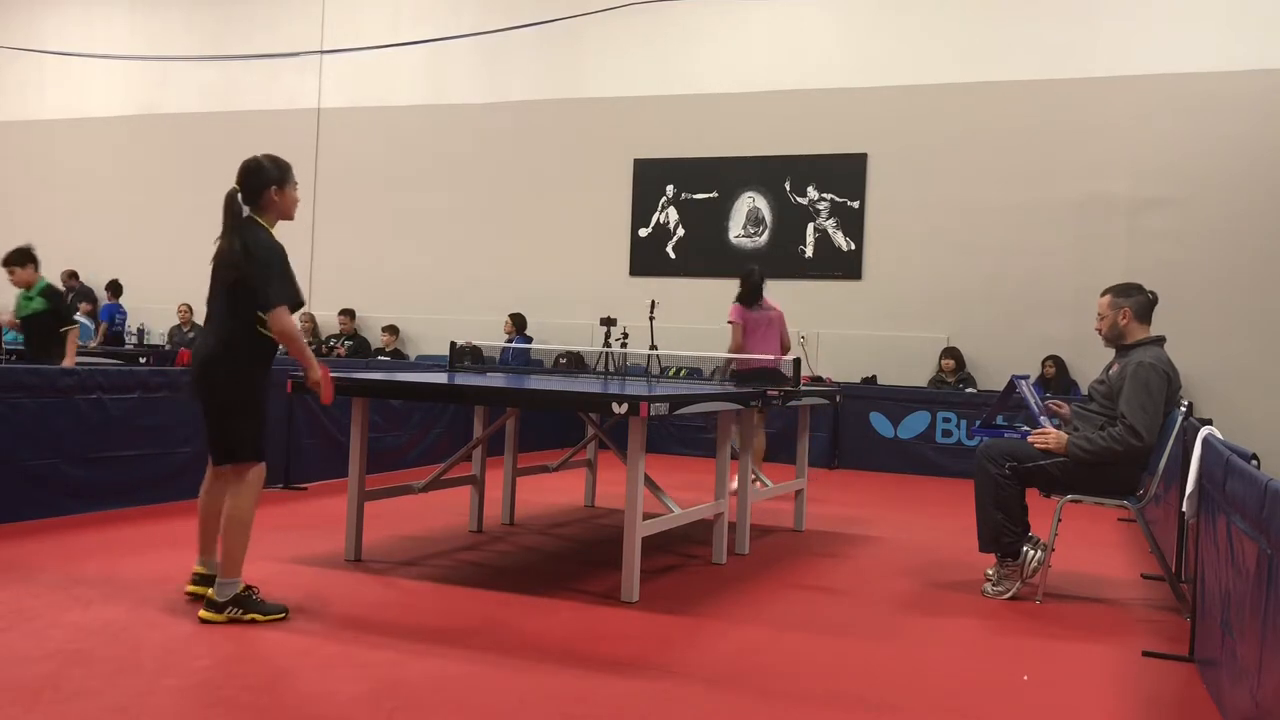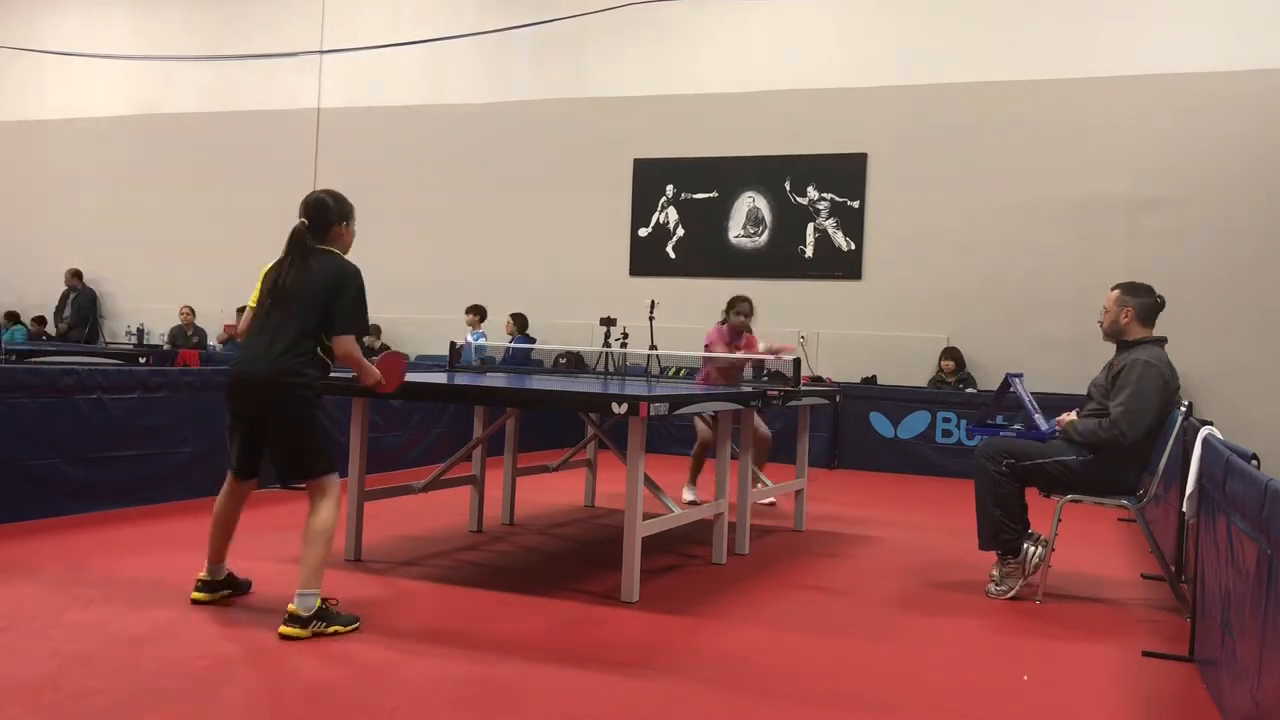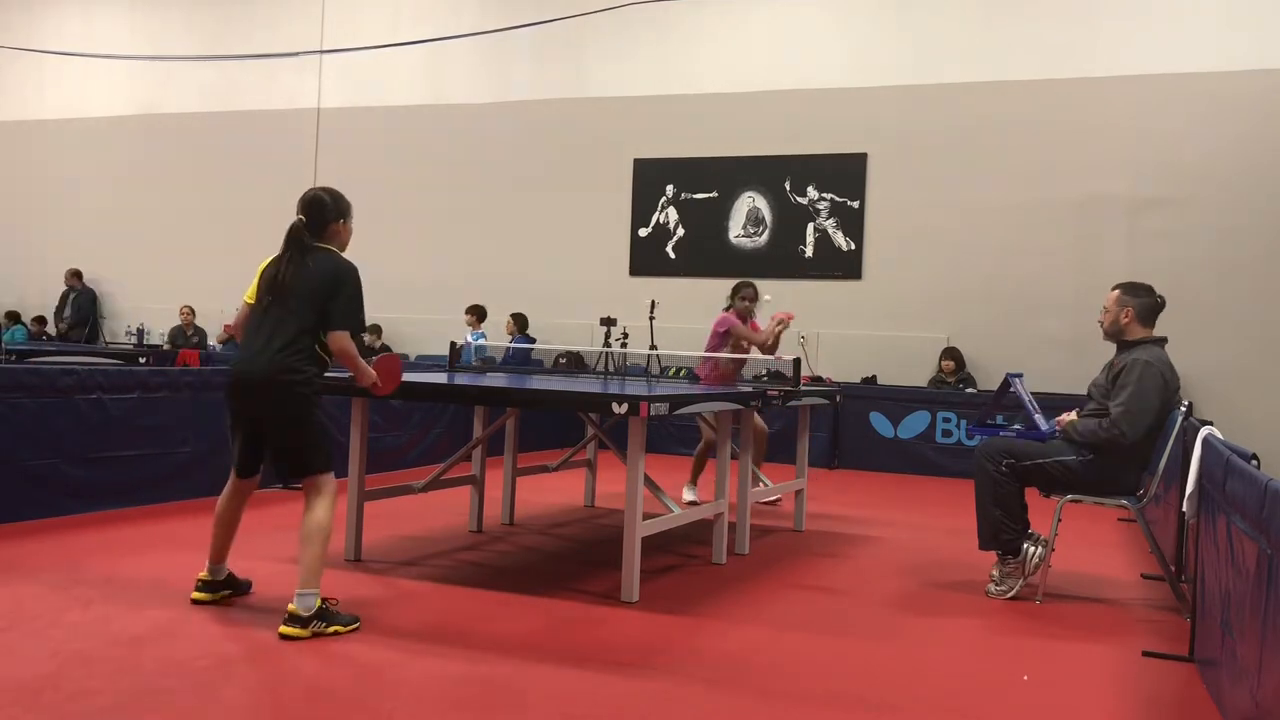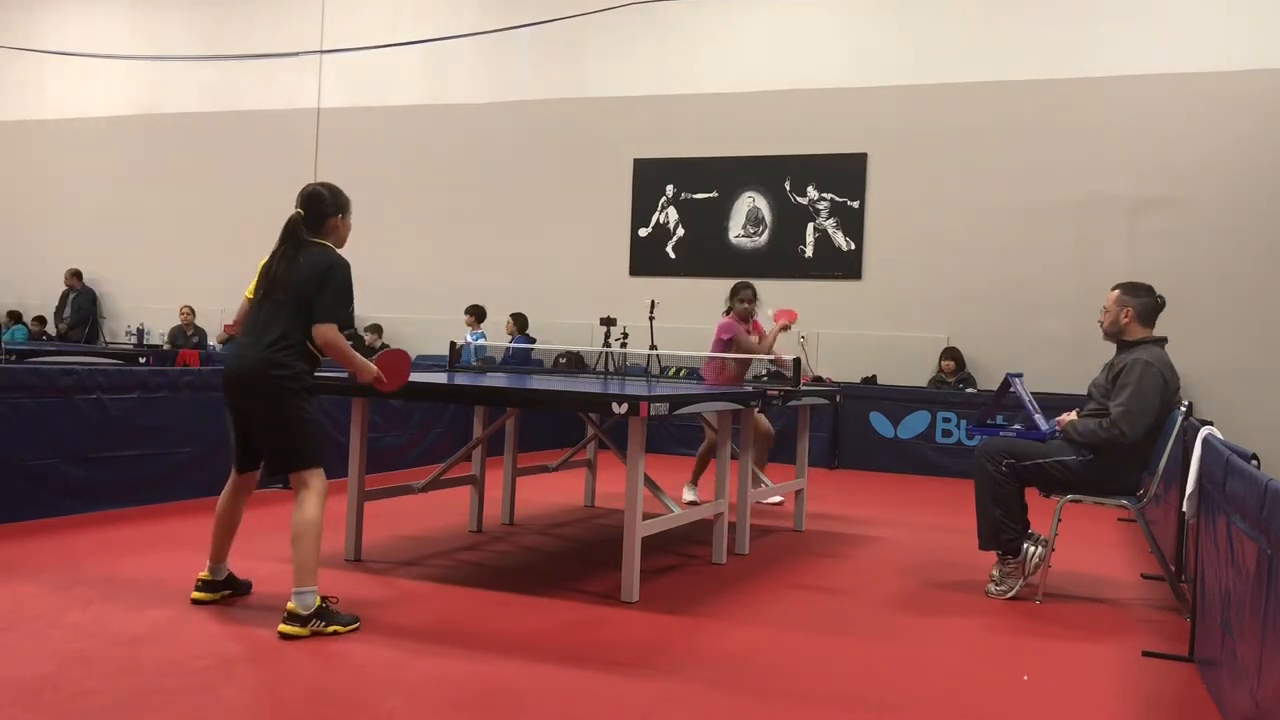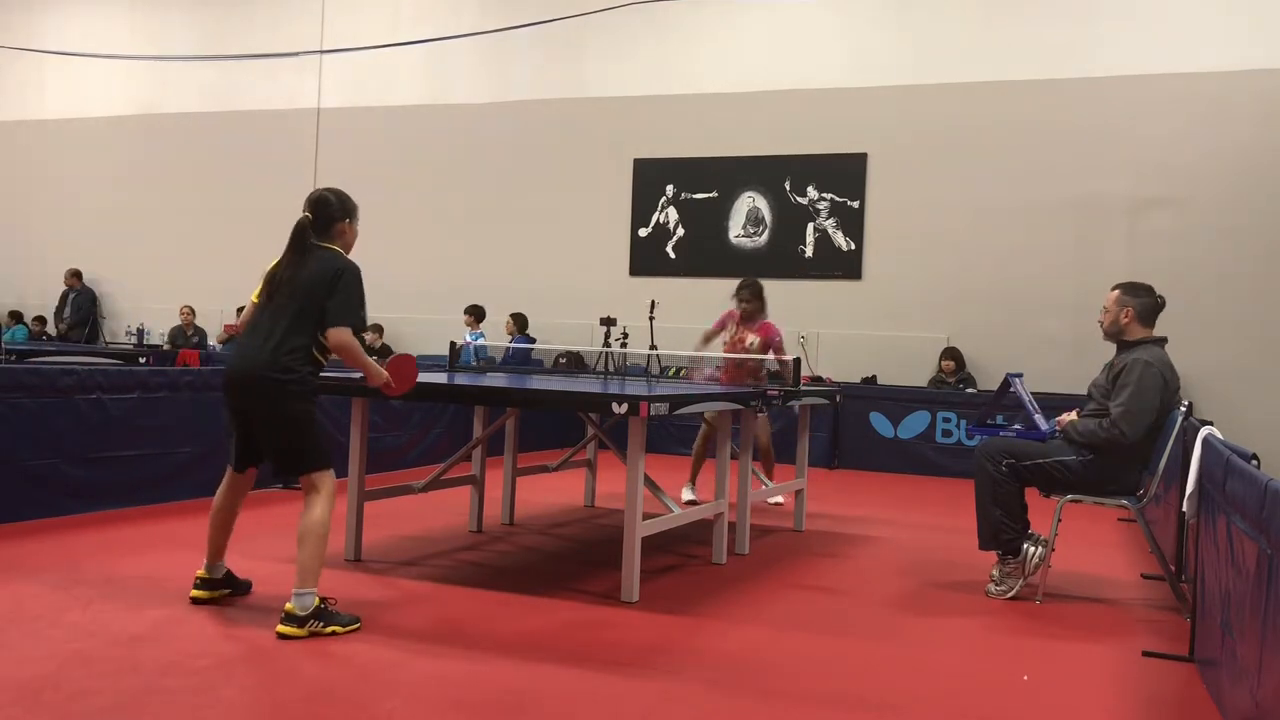
dt=0.2s
person 1, frame 1
left shoulder: (237, 238)
right shoulder: (266, 247)
right elbow: (281, 321)
left wrist: (293, 349)
right wrist: (312, 365)
left hip: (214, 365)
right hip: (236, 372)
left knee: (222, 468)
right knee: (247, 476)
left ankle: (205, 570)
right ankle: (228, 595)
person 1, frame 2
left shoulder: (279, 266)
right shoulder: (344, 273)
left elbow: (245, 328)
right elbow: (344, 347)
right wrist: (368, 373)
left hip: (244, 380)
right hip: (289, 388)
left knee: (238, 480)
right knee: (326, 490)
left ankle: (212, 577)
right ankle: (305, 609)
person 1, frame 3
left shoulder: (277, 263)
right shoulder: (341, 271)
left elbow: (239, 325)
right elbow: (337, 342)
right wrist: (363, 373)
left hip: (244, 378)
right hip: (288, 386)
left knee: (242, 479)
right knee: (321, 489)
left ankle: (214, 577)
right ankle: (305, 609)
person 1, frame 4
left shoulder: (279, 258)
right shoulder: (333, 265)
left elbow: (241, 319)
right elbow: (324, 335)
right wrist: (362, 367)
left hip: (240, 373)
right hip: (279, 381)
left knee: (244, 476)
right knee: (311, 484)
left ankle: (214, 577)
right ankle: (303, 607)
person 1, frame 5
left shoulder: (285, 262)
right shoulder: (342, 269)
left elbow: (244, 324)
right elbow: (338, 338)
right wrist: (373, 371)
left hip: (239, 374)
right hip: (282, 383)
left knee: (240, 473)
right knee: (320, 486)
left ankle: (211, 575)
right ankle: (302, 608)
person 2, frame 1
left shoulder: (1146, 366)
right shoulder: (1131, 357)
left elbow: (1133, 438)
left wrist: (1070, 445)
right wrist: (1074, 416)
left hip: (1108, 469)
right hip: (1093, 456)
left knee: (994, 455)
right knee: (999, 451)
left ankle: (1013, 554)
right ankle: (1020, 544)
person 2, frame 2
left shoulder: (1145, 365)
right shoulder: (1133, 356)
left elbow: (1120, 432)
left wrist: (1073, 427)
right wrist: (1077, 419)
left hip: (1106, 466)
right hip: (1094, 453)
left knee: (994, 454)
right knee: (998, 450)
left ankle: (1014, 551)
right ankle: (1020, 543)
person 2, frame 3
left shoulder: (1145, 364)
right shoulder: (1133, 355)
left elbow: (1120, 431)
left wrist: (1072, 427)
right wrist: (1077, 419)
left hip: (1106, 466)
right hip: (1095, 454)
left knee: (993, 453)
right knee: (998, 449)
left ankle: (1014, 551)
right ankle: (1020, 542)
person 2, frame 4
left shoulder: (1144, 364)
right shoulder: (1134, 355)
left elbow: (1120, 431)
left wrist: (1072, 427)
right wrist: (1077, 419)
left hip: (1106, 466)
right hip: (1094, 453)
left knee: (993, 454)
right knee: (998, 449)
left ankle: (1014, 551)
right ankle: (1020, 542)
person 2, frame 5
left shoulder: (1144, 365)
right shoulder: (1134, 356)
left elbow: (1120, 431)
left wrist: (1072, 427)
right wrist: (1077, 420)
left hip: (1106, 467)
right hip: (1094, 453)
left knee: (993, 453)
right knee: (998, 449)
left ankle: (1014, 551)
right ankle: (1020, 542)
person 3, frame 1
left shoulder: (739, 308)
right shoulder: (775, 310)
left elbow: (737, 345)
right elbow: (787, 347)
left hip: (747, 371)
right hip: (771, 372)
right knee: (757, 425)
person 3, frame 2
left shoulder: (750, 340)
right shoulder: (715, 334)
right elbow: (723, 363)
right wrist: (757, 354)
left knee: (763, 436)
right knee: (706, 439)
right ankle: (690, 485)
person 3, frame 3
left shoulder: (752, 325)
right shoulder: (726, 320)
left elbow: (768, 350)
right elbow: (761, 341)
left wrist: (778, 332)
right wrist: (775, 322)
left hip: (729, 387)
right hip: (705, 385)
left knee: (760, 430)
right knee: (711, 438)
right ankle: (691, 486)
person 3, frame 4
left shoulder: (755, 326)
right shoulder: (728, 325)
left elbow: (770, 355)
right elbow: (759, 351)
right wrist: (776, 329)
right hip: (712, 387)
left knee: (767, 433)
right knee: (713, 439)
right ankle: (691, 486)
person 3, frame 5
left shoulder: (770, 330)
right shoulder: (729, 317)
right elbow: (707, 338)
right hip: (726, 385)
left knee: (763, 444)
right knee: (706, 433)
right ankle: (690, 486)
